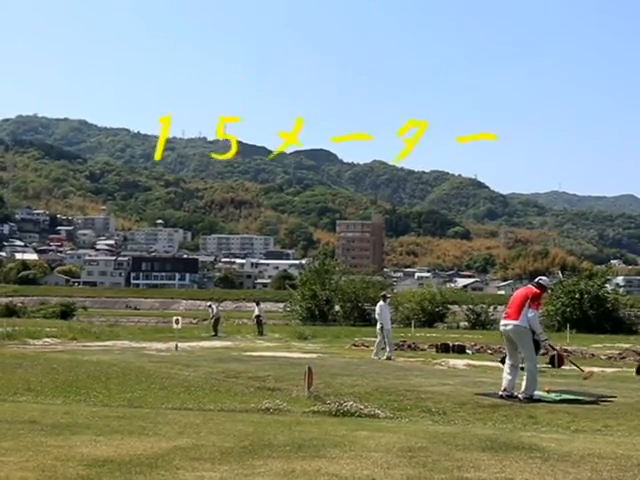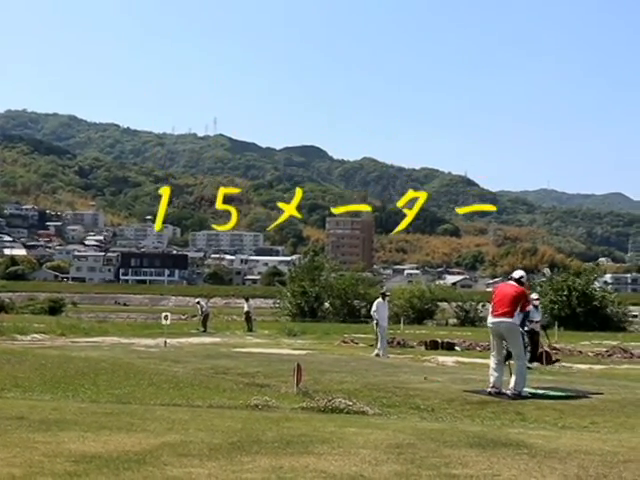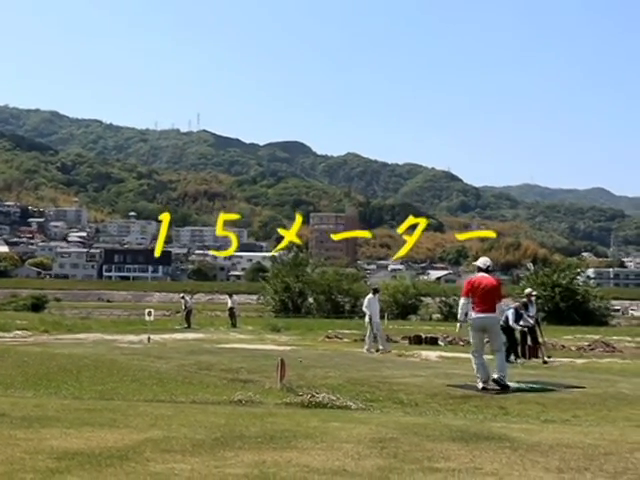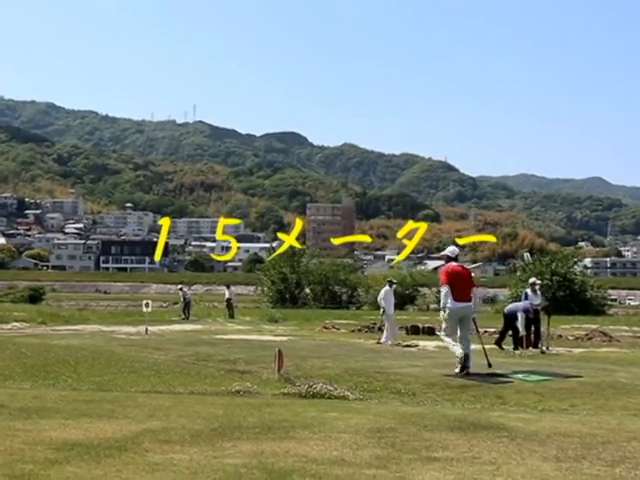
dt=0.7s
person 1, frame 1
left shoulder: (521, 290)
right shoulder: (535, 293)
right elbow: (532, 316)
left wrist: (534, 334)
right wrist: (541, 335)
left hip: (505, 324)
right hip: (518, 326)
left knee: (511, 360)
right knee: (530, 361)
left ankle: (506, 390)
right ankle: (526, 393)
person 1, frame 2
left shoulder: (498, 287)
right shoulder: (522, 292)
right elbow: (520, 314)
left hip: (493, 322)
right hip: (509, 324)
left knee: (496, 356)
right knee: (519, 358)
left ankle: (494, 387)
right ankle: (515, 389)
person 1, frame 3
left shoulder: (470, 281)
right shoulder: (496, 282)
left elbow: (464, 301)
right elbow: (499, 304)
left wrist: (460, 319)
right wrist: (497, 321)
left hip: (475, 318)
right hip: (492, 318)
left knee: (477, 352)
right knee: (499, 350)
left ankle: (483, 381)
right ankle: (500, 375)
person 1, frame 4
left shoulder: (446, 269)
right shoulder: (467, 270)
left elbow: (445, 289)
right elbow: (473, 291)
left wrist: (442, 308)
right wrist: (473, 309)
left hip: (453, 307)
right hip: (467, 307)
left knee: (446, 335)
right knee: (465, 337)
left ankle: (462, 354)
right ankle: (465, 366)
